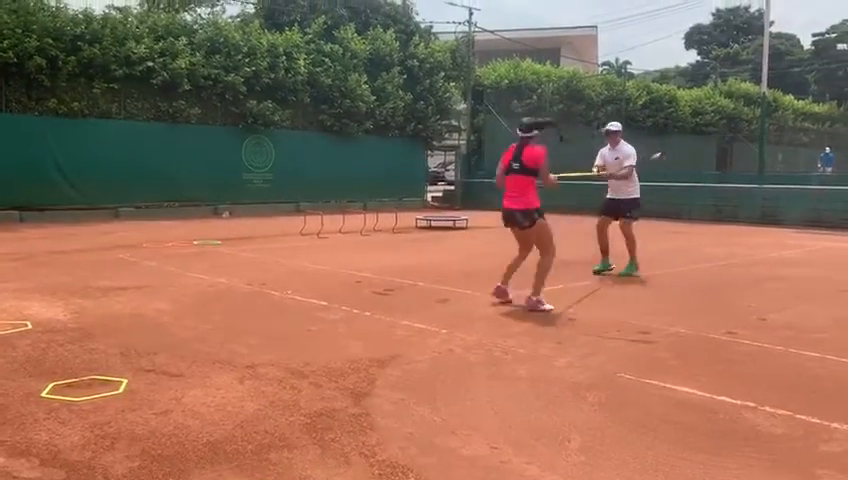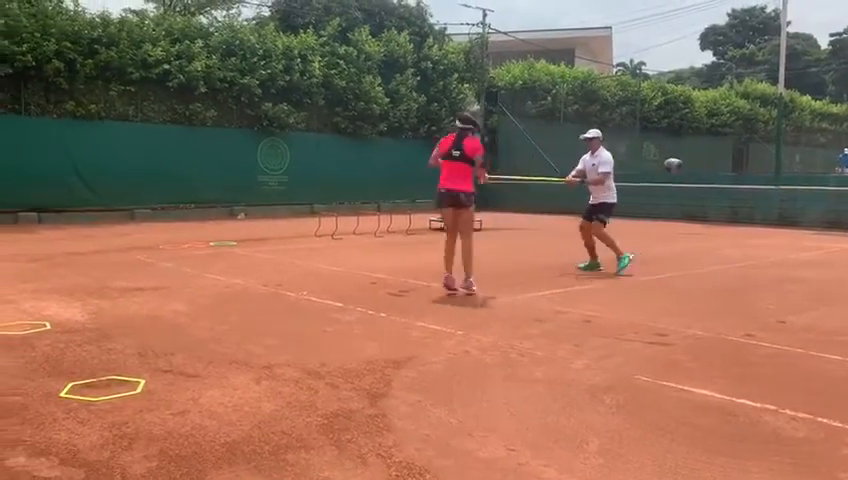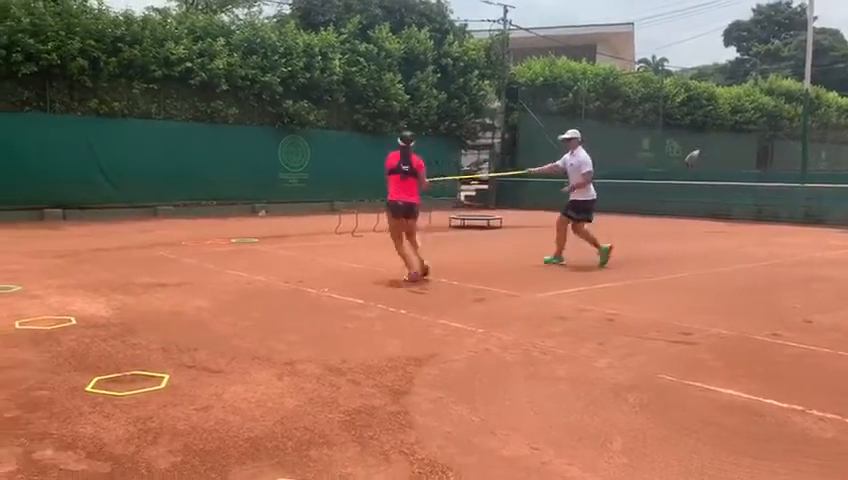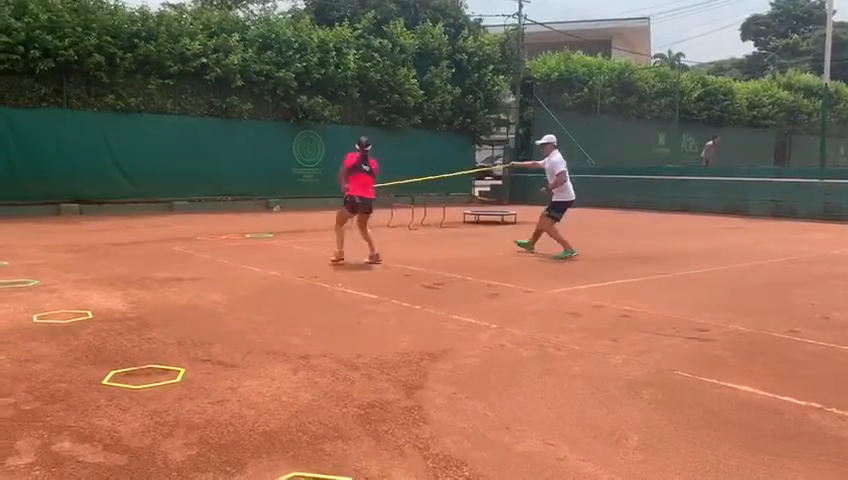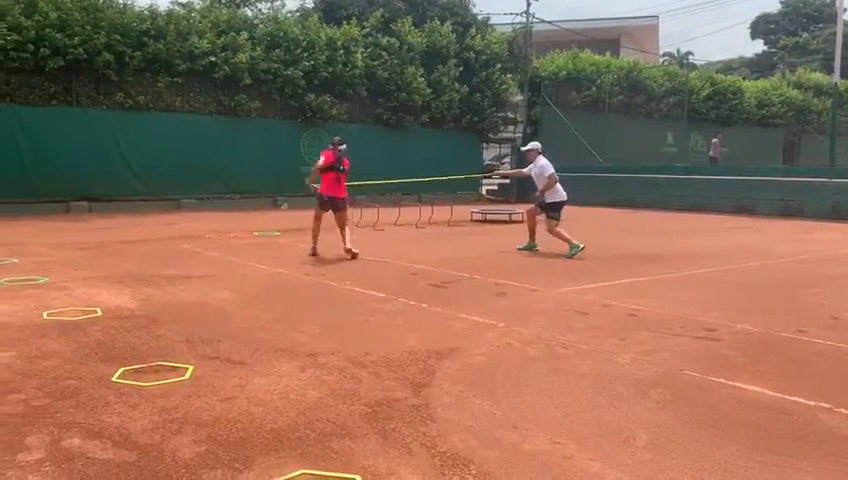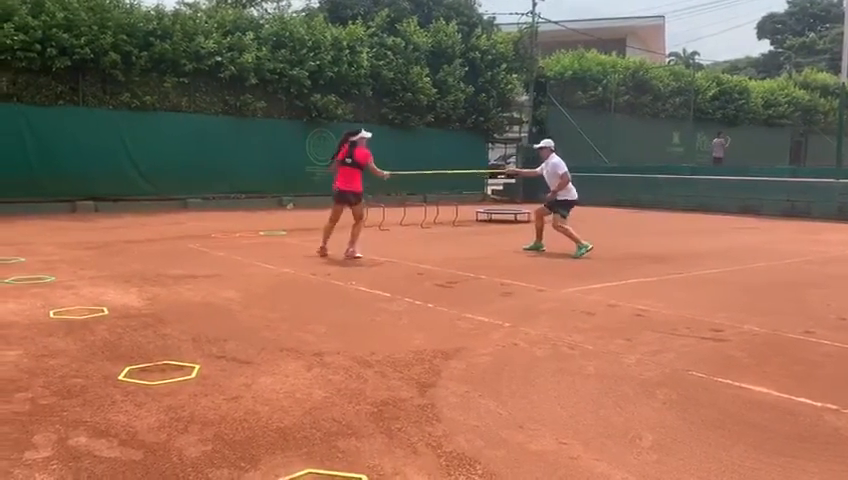
dt=0.4s
person 1, frame 1
left shoulder: (509, 151)
right shoulder: (538, 151)
left elbow: (499, 180)
right elbow: (547, 181)
right wrist: (553, 179)
left hip: (509, 210)
right hip: (527, 210)
left knee: (524, 250)
right knee: (548, 253)
left ankle: (502, 287)
right ankle: (535, 298)
person 1, frame 2
left shoulder: (446, 140)
right shoulder: (476, 143)
left elbow: (432, 162)
right elbow: (479, 171)
right wrist: (484, 176)
left hip: (445, 192)
right hip: (464, 193)
left knee: (451, 236)
right knee: (466, 238)
left ankle: (449, 276)
right ankle: (467, 281)
person 1, frame 3
left shoulder: (391, 157)
right shoulder: (418, 161)
right elbow: (423, 185)
right wrist: (421, 181)
left hip: (395, 202)
right hip: (412, 204)
left knee: (397, 240)
right knee: (410, 236)
left ankle: (413, 271)
right ankle: (419, 263)
person 1, frame 4
left shoulder: (350, 157)
right shoulder: (373, 163)
left elbow: (342, 176)
left wrist: (345, 185)
left hip: (354, 198)
right hip: (368, 200)
left knee: (339, 223)
right knee: (363, 227)
left ankle: (339, 252)
right ankle: (374, 254)
person 1, frame 5
left shoulder: (327, 154)
right shoulder: (346, 162)
left elbow: (319, 165)
left wrist: (311, 180)
left hip: (325, 196)
right hip: (340, 198)
left knee: (317, 220)
right knee: (343, 226)
left ankle: (314, 248)
right ankle: (348, 245)
person 1, frame 6
left shoulder: (343, 150)
right shoulder: (364, 153)
left elbow: (336, 167)
right elbow: (375, 171)
right wrist: (384, 174)
left hip: (339, 190)
right hip: (354, 192)
left knee: (333, 220)
right knee: (359, 220)
left ankle: (323, 246)
right ankle: (351, 250)
person 2, frame 1
left shoulder: (628, 150)
right shoulder: (603, 151)
left elbow: (628, 173)
right elbow: (597, 168)
left wrist: (611, 175)
right wrist: (597, 171)
left hip: (630, 195)
right hip: (613, 195)
left knee: (625, 228)
right knee: (601, 225)
left ankle: (633, 264)
right ankle: (605, 262)
person 2, frame 2
left shoulder: (605, 157)
right shoulder: (586, 158)
left elbow: (601, 179)
right elbow: (577, 172)
left wrist: (581, 180)
right wrist: (571, 177)
left hip: (606, 200)
right hip: (595, 200)
left knee: (596, 230)
right knee: (584, 228)
left ankle: (622, 256)
right ankle: (594, 261)
person 2, frame 3
left shoulder: (582, 157)
right shoulder: (568, 157)
left elbow: (588, 179)
right elbow: (554, 166)
left wrist: (572, 187)
right wrist: (535, 170)
left hip: (582, 198)
right hip: (581, 198)
left knee: (561, 223)
right knee: (577, 228)
left ankle: (557, 256)
right ankle: (602, 249)
person 2, frame 4
left shoulder: (556, 159)
right shoulder: (550, 159)
left elbow: (562, 179)
right elbow: (536, 164)
left wrist: (548, 188)
right wrist: (517, 164)
left hip: (563, 198)
right hip: (561, 197)
left knee: (546, 224)
right knee: (544, 217)
left ankle: (569, 249)
right ankle: (531, 243)
person 2, frame 5
left shoulder: (543, 164)
right shoulder: (534, 166)
left elbow: (554, 180)
right elbow: (520, 172)
left wrist: (541, 191)
right wrist: (502, 173)
left hip: (556, 199)
right hip: (549, 199)
left knee: (551, 228)
right knee: (530, 213)
left ankle: (574, 245)
right ankle: (532, 243)
person 2, frame 6
left shoulder: (555, 162)
right shoulder: (546, 164)
left elbow: (566, 179)
right elbow: (534, 172)
left wrist: (553, 192)
right wrist: (516, 171)
left hip: (567, 197)
right hip: (559, 198)
left knee: (557, 224)
right knee: (538, 213)
left ankle: (583, 245)
right ankle: (538, 243)
